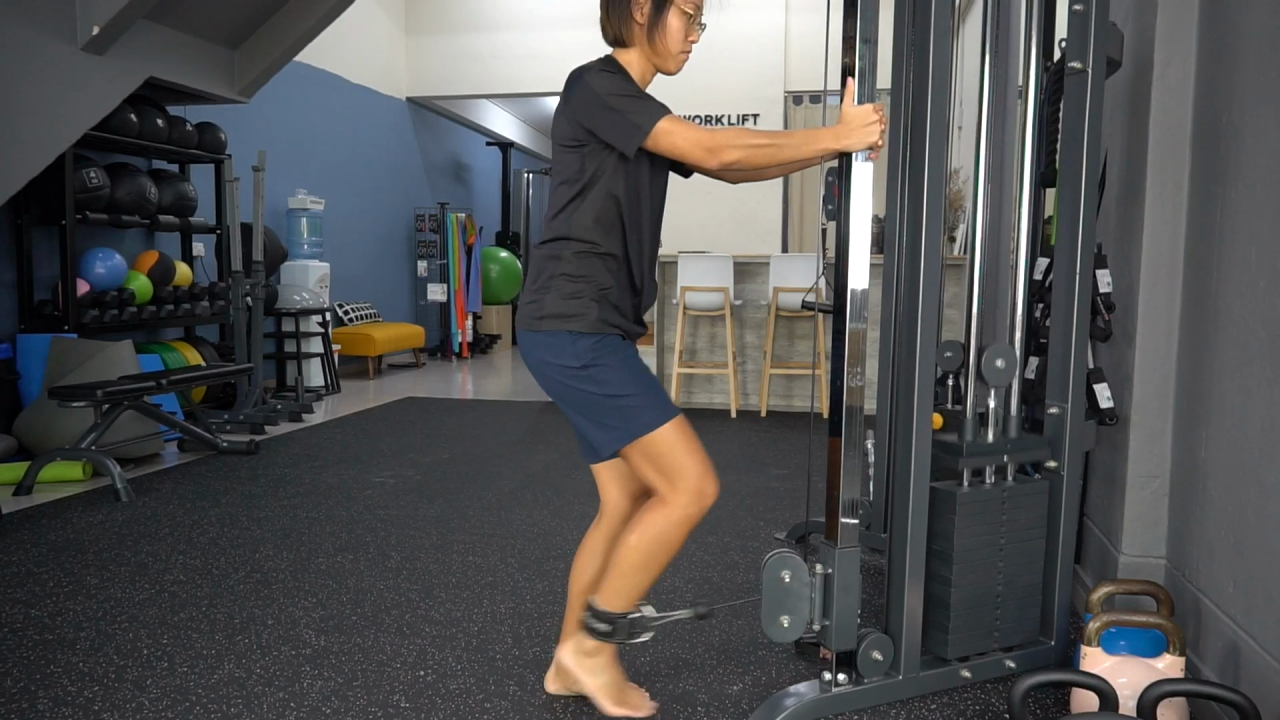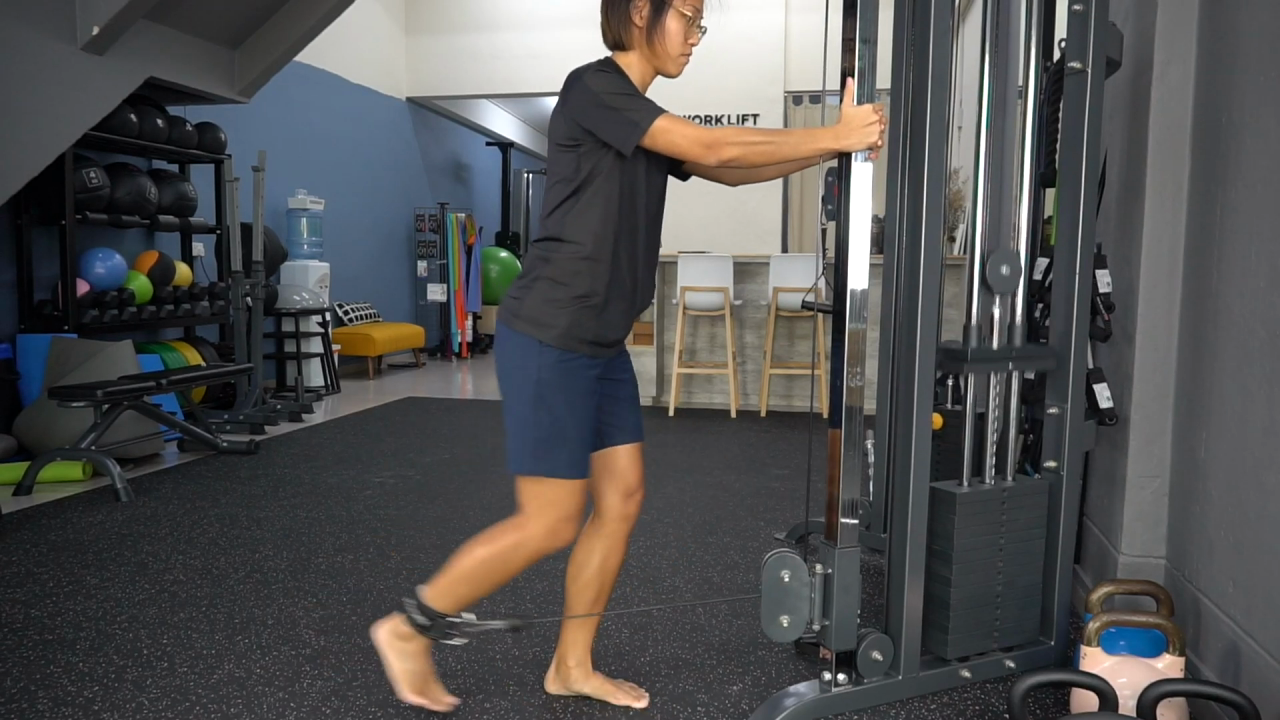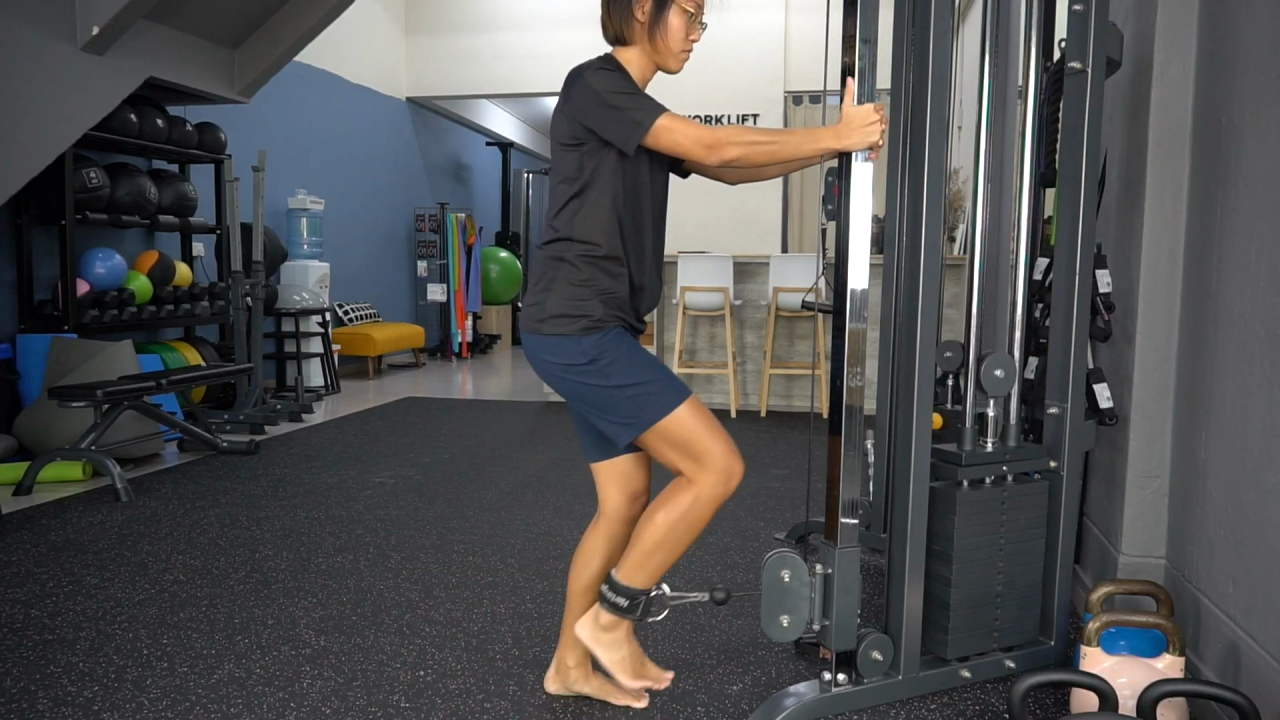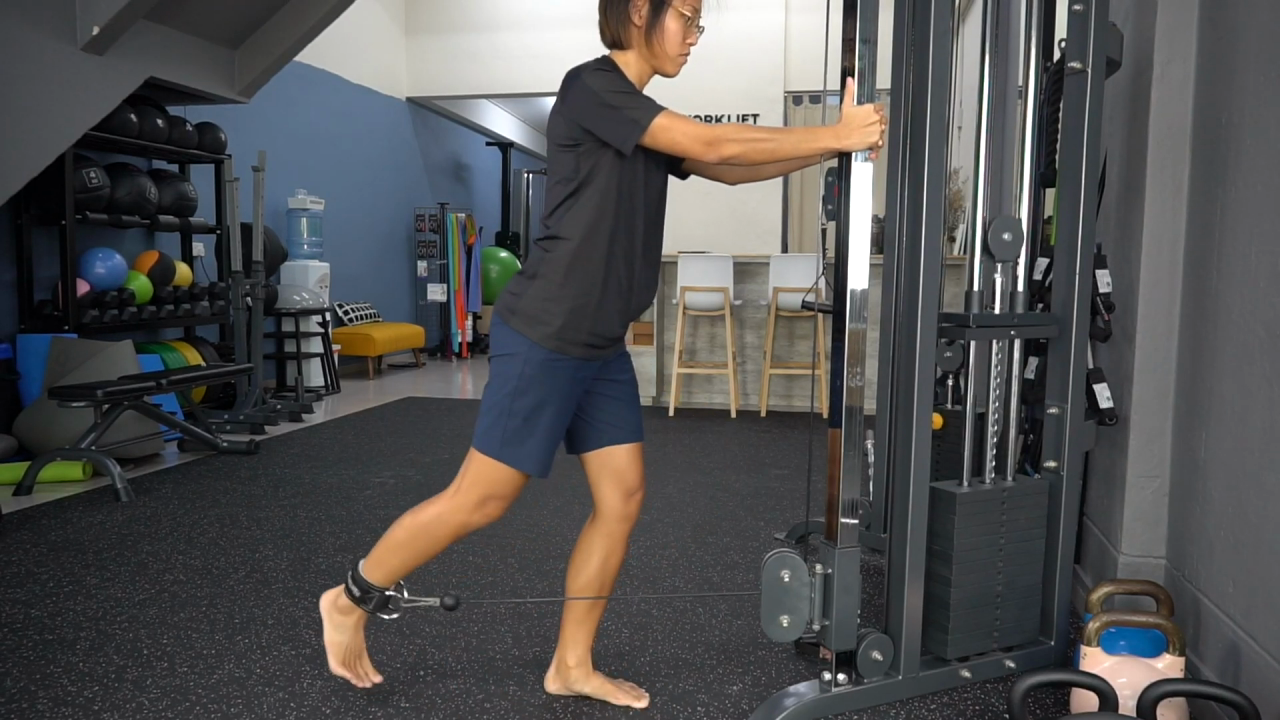
dt=1s
person 1, frame 1
left shoulder: (639, 109)
right shoulder: (594, 86)
left elbow: (728, 169)
right elbow: (713, 152)
left wrist: (836, 139)
right wrist: (835, 137)
left hip: (602, 332)
right hip: (572, 330)
left knee: (629, 502)
right knee: (690, 488)
left ankle: (580, 658)
right ankle: (590, 643)
person 1, frame 2
left shoulder: (640, 115)
right shoulder: (593, 87)
left elbow: (726, 170)
right elbow: (711, 148)
left wrist: (828, 144)
right wrist: (835, 136)
left hip: (598, 339)
right hip: (550, 336)
left knee: (622, 497)
right knee: (548, 522)
left ankle: (573, 665)
right ankle: (410, 628)
person 1, frame 3
left shoulder: (636, 108)
right shoulder: (593, 84)
left elbow: (728, 170)
right elbow: (713, 148)
left wrist: (836, 141)
right wrist: (834, 136)
left hip: (602, 331)
right hip: (575, 328)
left knee: (627, 498)
right knee: (715, 468)
left ankle: (572, 665)
right ankle: (608, 617)
person 1, frame 4
left shoulder: (642, 116)
right shoulder: (591, 87)
left elbow: (726, 170)
right elbow: (711, 146)
left wrist: (831, 144)
right wrist: (833, 136)
left hip: (599, 343)
right hip: (544, 335)
left knee: (622, 497)
right knee: (482, 498)
left ankle: (573, 665)
right ankle: (351, 601)
